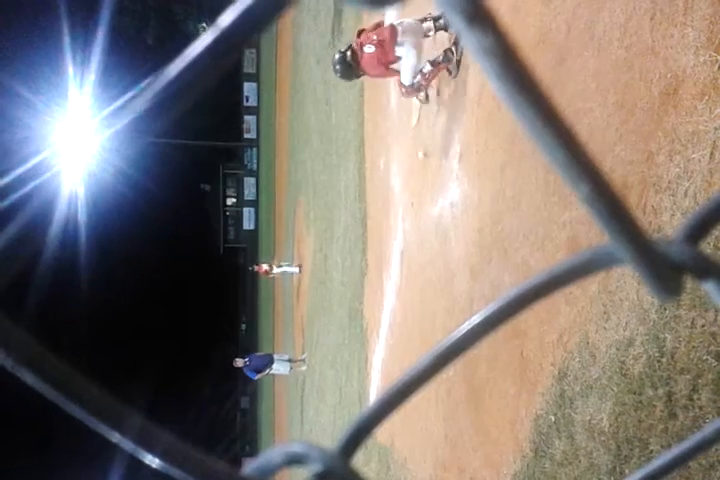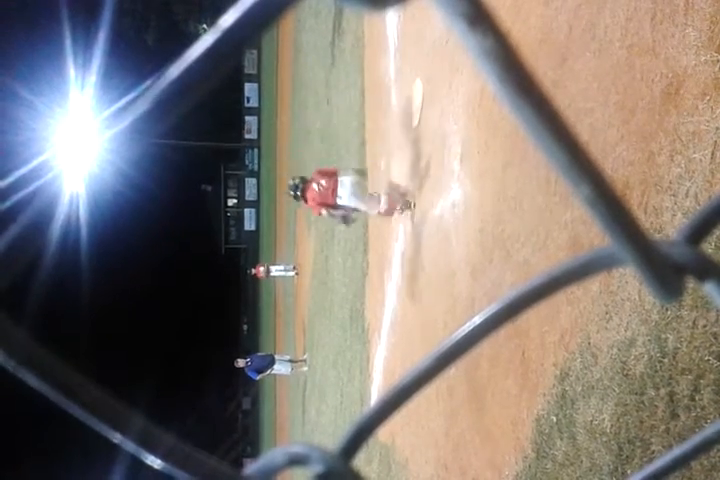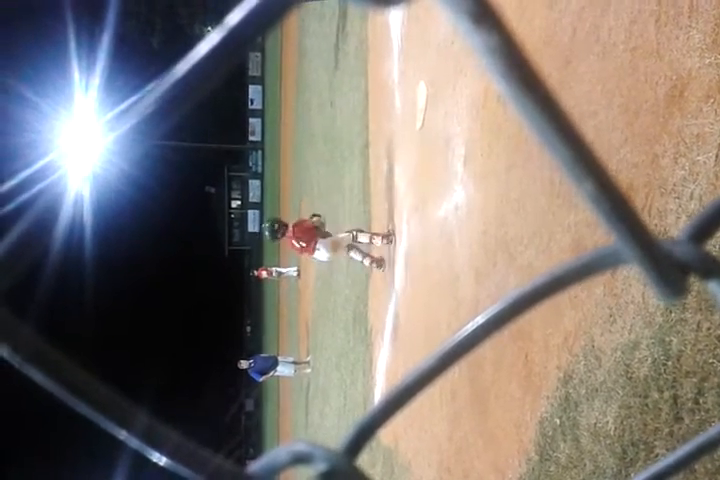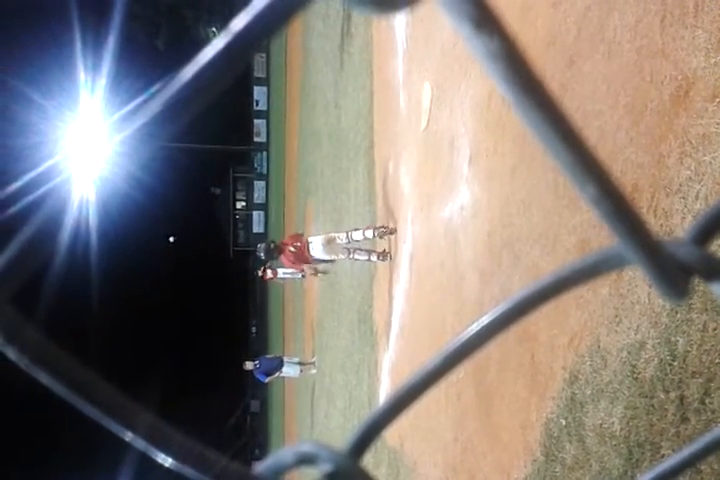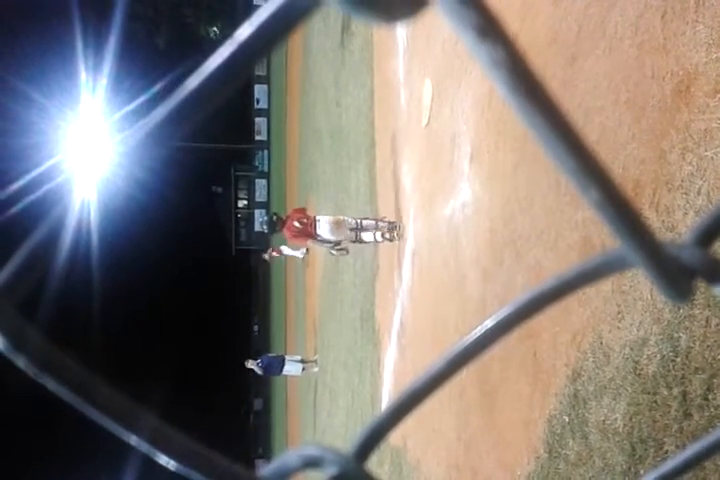
dt=1s
person 1, frame 1
left shoulder: (371, 67)
right shoulder: (362, 37)
left elbow: (400, 75)
right elbow: (380, 24)
left hip: (408, 47)
left ankle: (447, 58)
right ankle: (439, 23)
person 1, frame 2
left shoulder: (311, 200)
right shoulder: (317, 174)
left elbow: (326, 212)
right elbow: (338, 172)
left wrist: (341, 216)
right wrist: (358, 172)
left hip: (346, 196)
right hip: (351, 180)
person 1, frame 3
left shoulder: (289, 242)
right shoulder: (293, 229)
right elbow: (317, 220)
right wrist: (319, 219)
left hip: (320, 255)
right hip: (324, 245)
left knee: (350, 248)
right knee: (354, 235)
left ankle: (373, 262)
right ankle: (382, 239)
person 1, frame 4
left shoulder: (286, 261)
left elbow: (307, 266)
left hip: (315, 251)
right hip: (315, 242)
left knee: (349, 253)
right knee: (348, 236)
left ankle: (377, 256)
person 1, frame 5
left shoulder: (289, 236)
right shoulder: (291, 218)
left elbow: (309, 241)
left wrist: (329, 246)
left hip: (324, 233)
left knee: (357, 236)
right knee: (359, 223)
left ankle: (387, 234)
right ankle: (388, 226)
